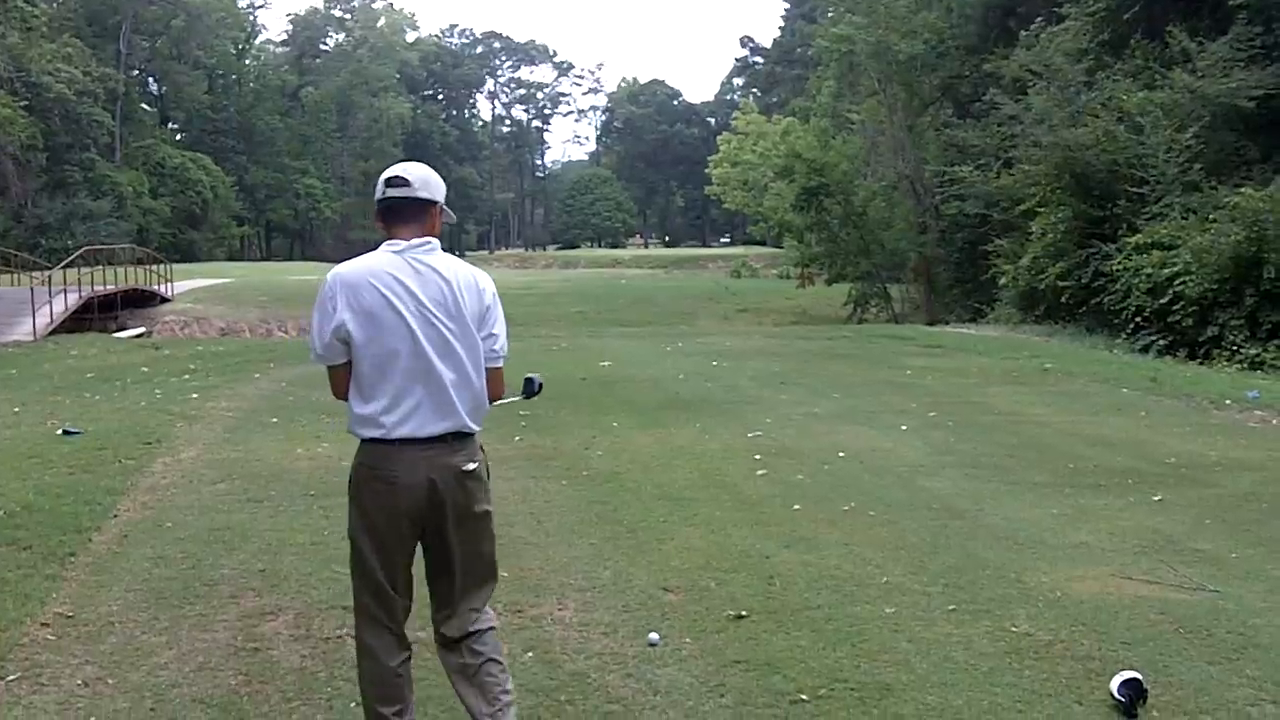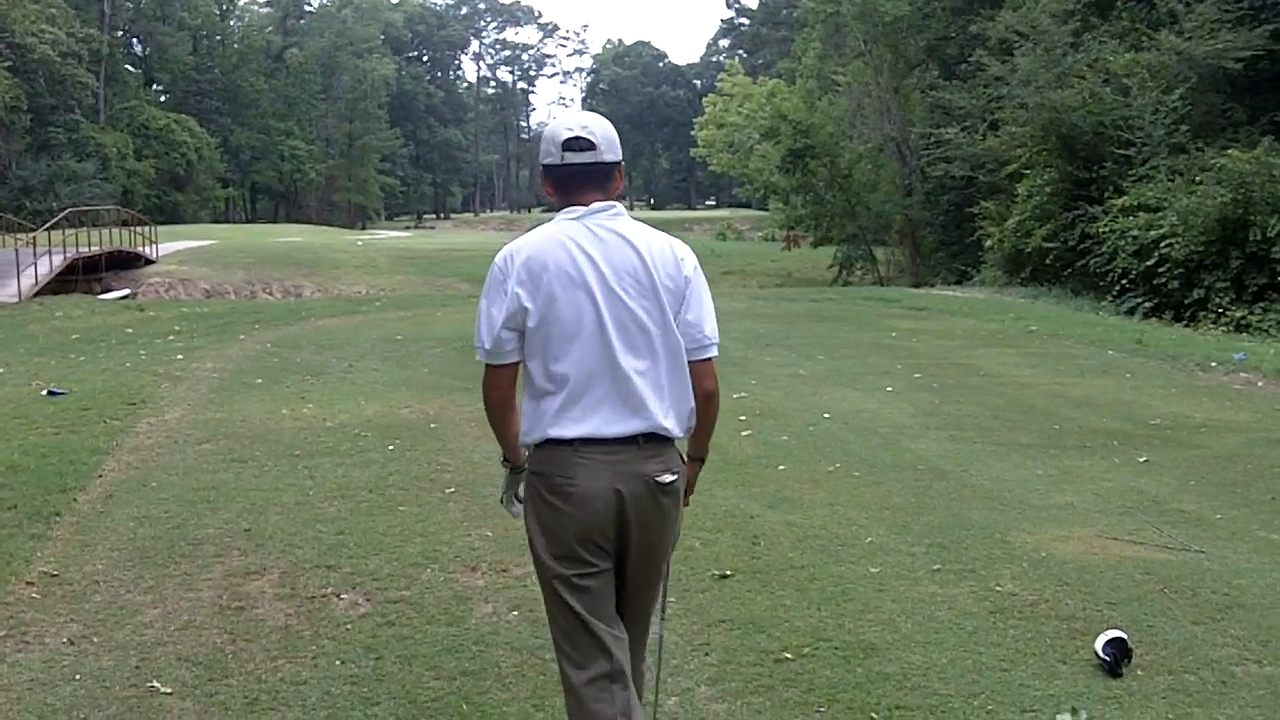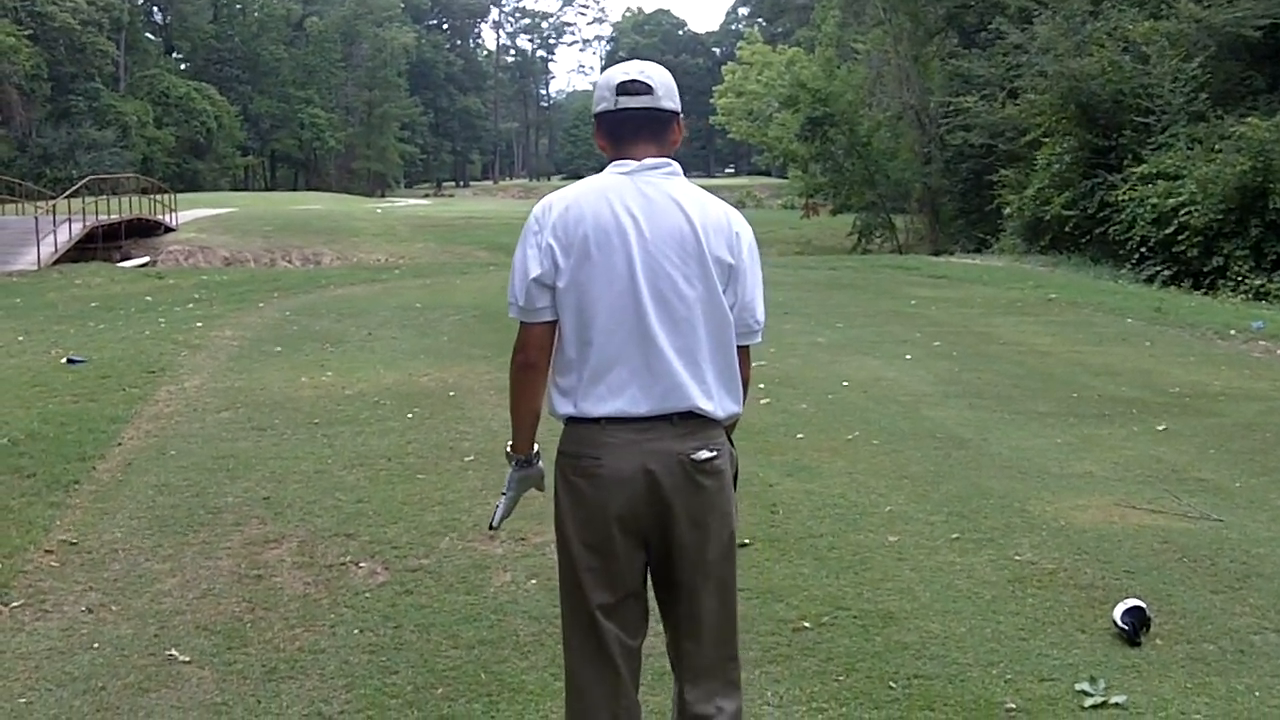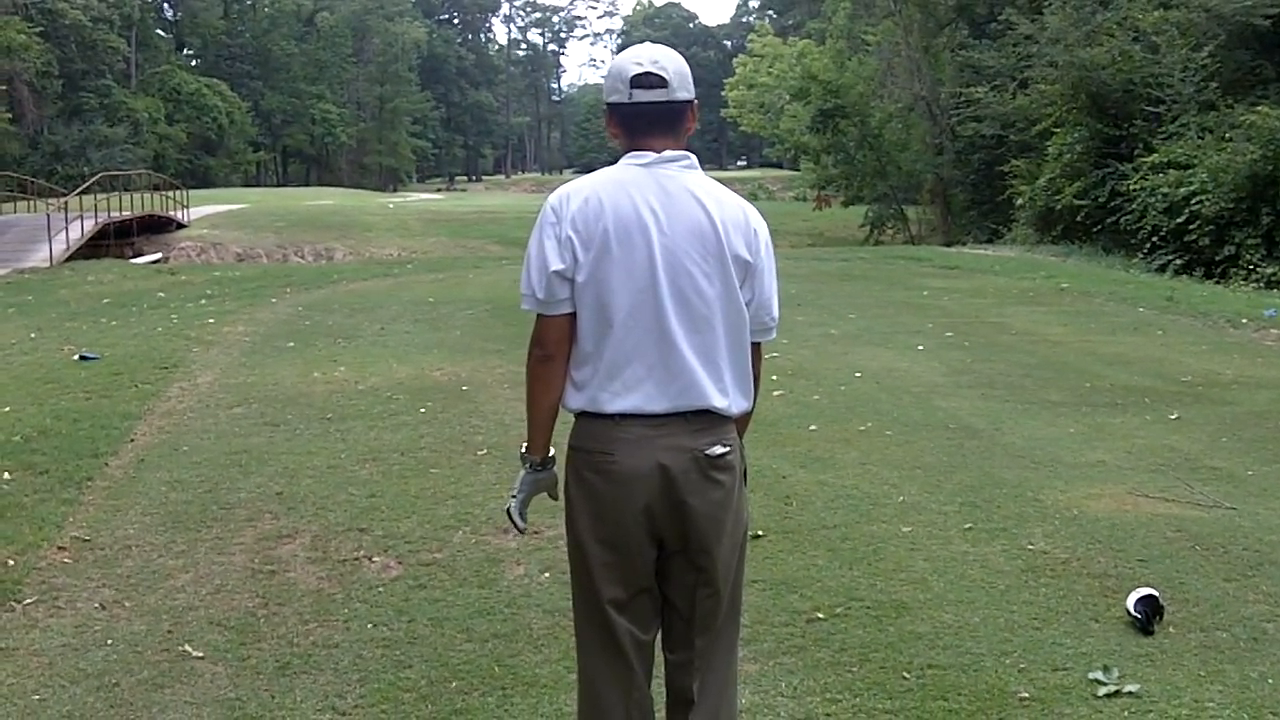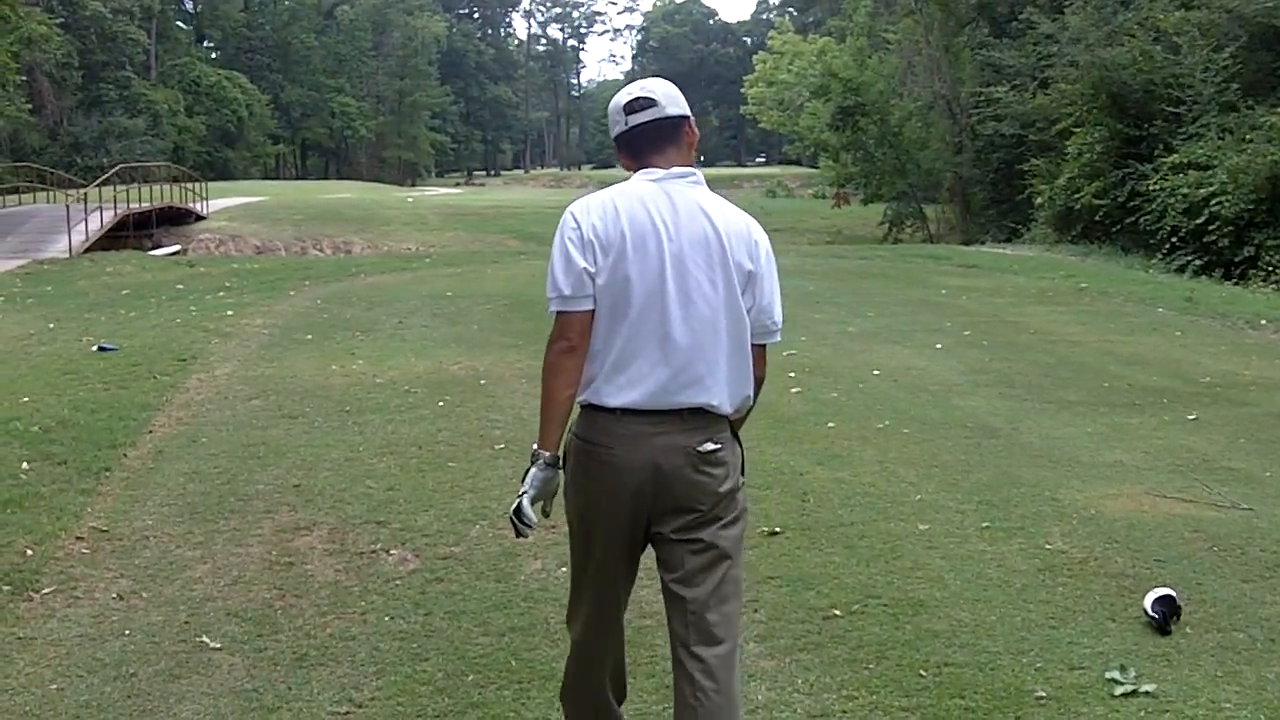
dt=1s
person 1, frame 1
left shoulder: (344, 281)
right shoulder: (473, 281)
left elbow: (340, 385)
right elbow: (492, 388)
left hip: (385, 468)
right hip: (458, 464)
left knee: (380, 619)
right knee: (468, 615)
person 1, frame 2
left shoulder: (519, 260)
right shoulder: (670, 254)
left elbow: (499, 390)
right elbow: (705, 383)
left wrist: (514, 459)
right wrist: (694, 459)
left hip: (565, 475)
right hip: (653, 469)
left knee: (590, 658)
right knee: (627, 637)
person 1, frame 3
left shoulder: (556, 215)
right shoulder: (723, 220)
left elbow: (532, 352)
right elbow: (740, 357)
left wrist: (521, 453)
left hip: (595, 455)
right hip: (695, 453)
left knee: (602, 649)
right knee: (704, 650)
person 1, frame 4
left shoulder: (572, 206)
right shoulder: (738, 214)
left elbow: (550, 347)
right elbow: (751, 354)
left wrist: (537, 457)
left hip: (607, 452)
right hip: (707, 452)
left knee: (613, 645)
right knee: (705, 646)
person 1, frame 5
left shoulder: (590, 216)
right shoulder: (742, 228)
left elbow: (569, 343)
right elbow: (755, 365)
left wrist: (546, 455)
left hip: (607, 443)
right hip: (704, 449)
left knee: (598, 605)
right knee: (709, 638)
